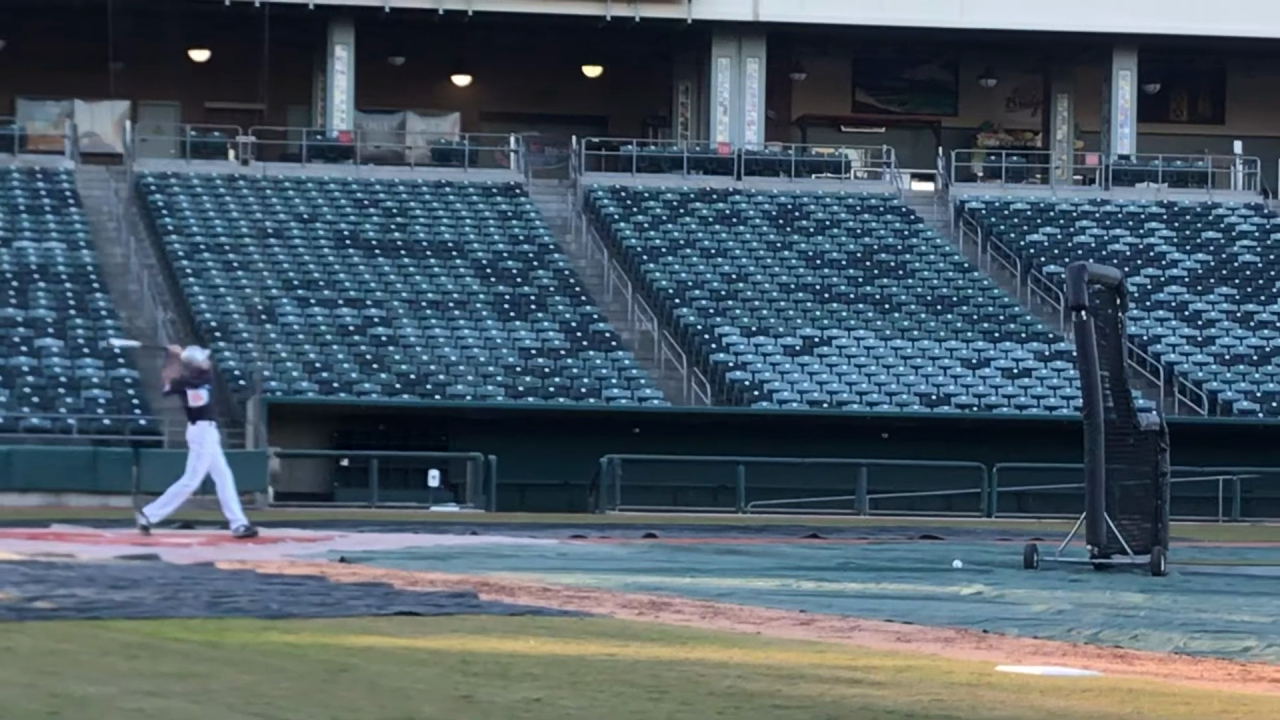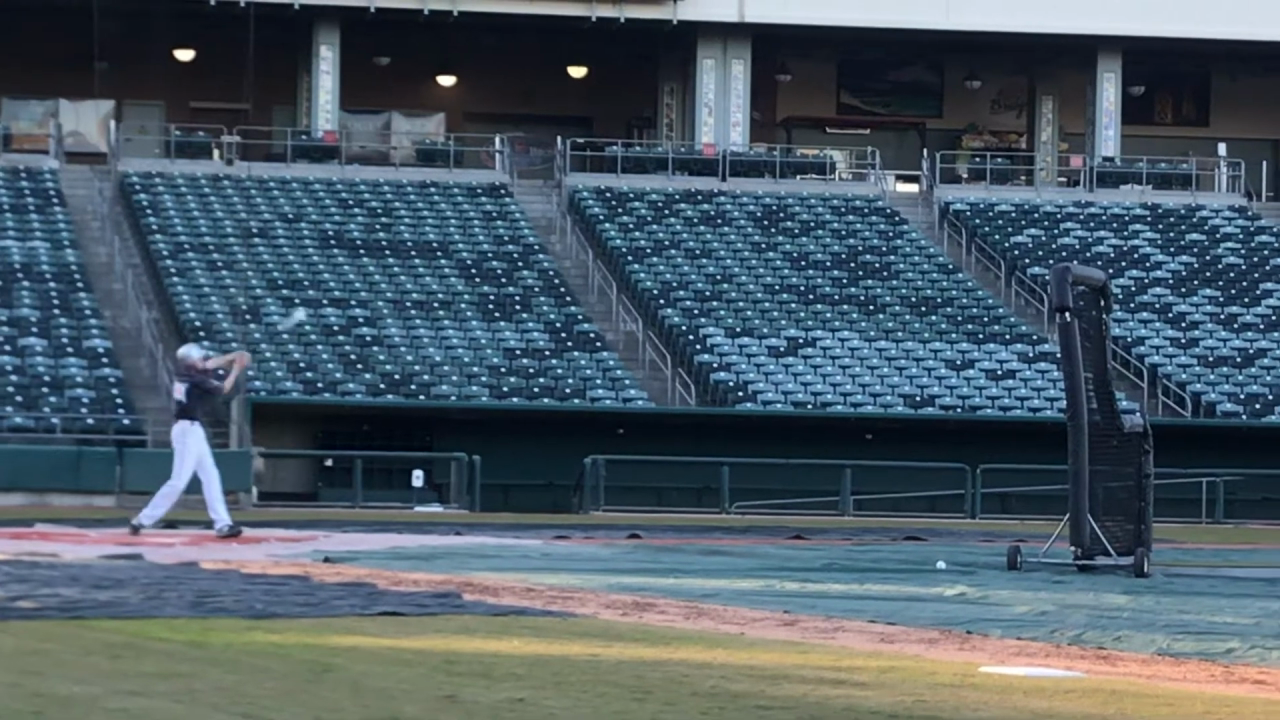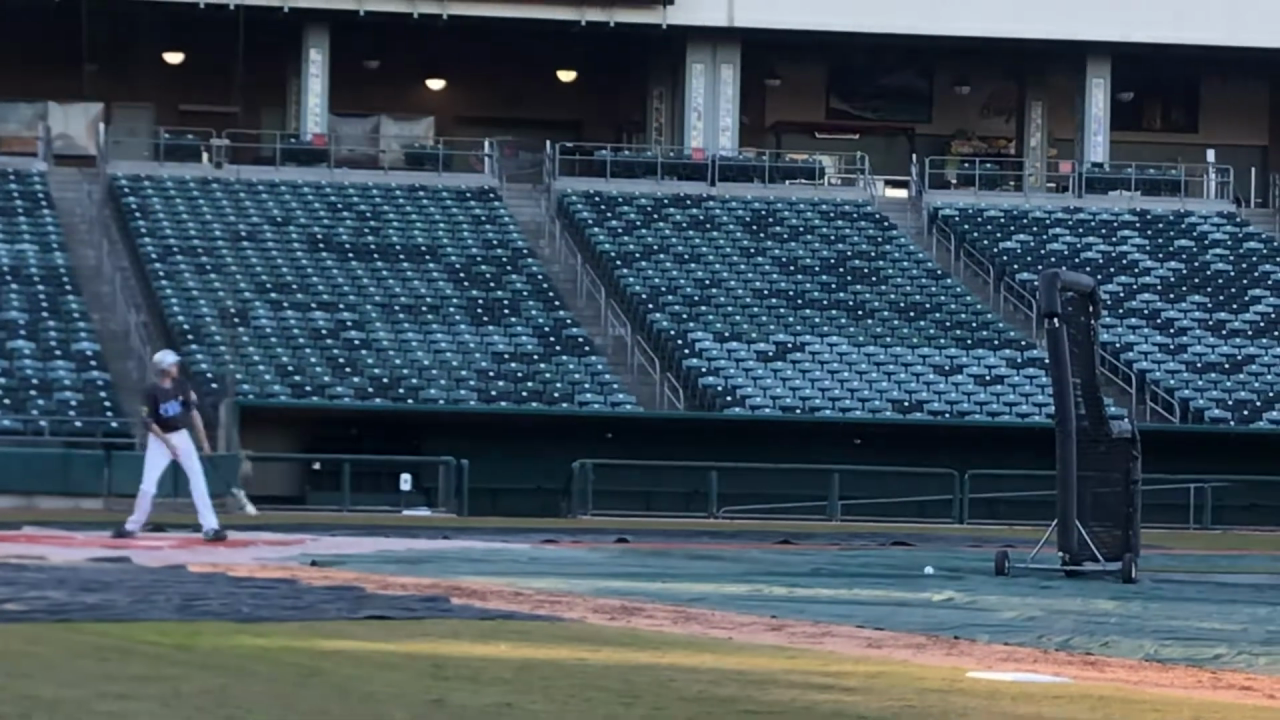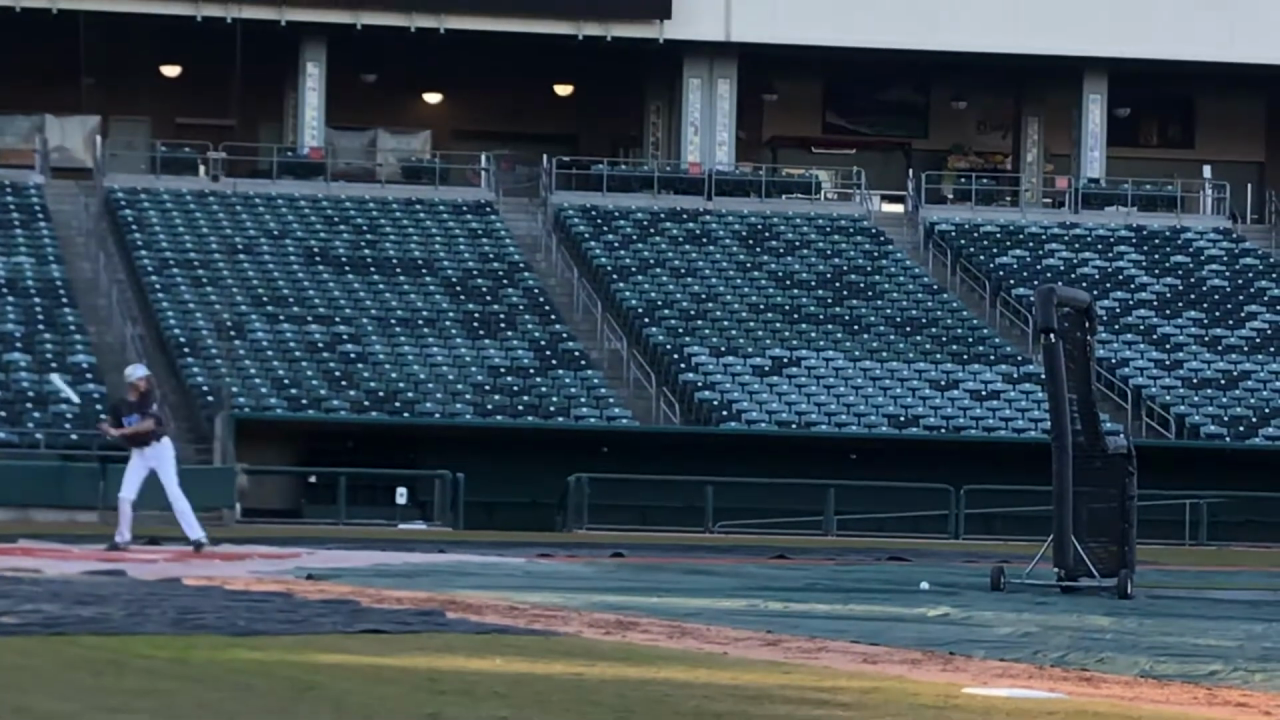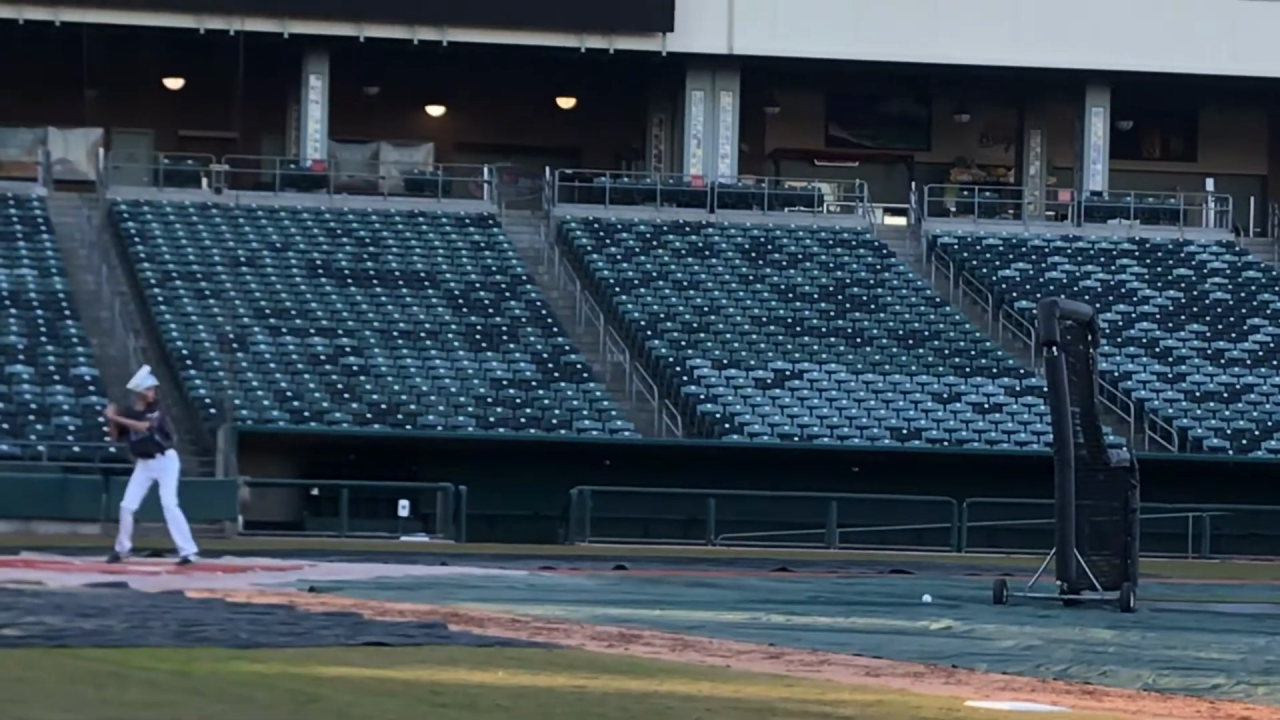
dt=0.4s
person 1, frame 1
left shoulder: (182, 382)
right shoulder: (205, 377)
left elbow: (167, 385)
left wrist: (174, 358)
right wrist: (181, 353)
left hip: (201, 431)
right hip: (204, 431)
left knee: (224, 477)
right knee: (190, 482)
left ankle: (238, 524)
right ankle: (149, 515)
person 1, frame 2
left shoulder: (182, 373)
right shoulder: (197, 380)
left elbow: (210, 364)
right elbow: (224, 389)
left wrist: (233, 356)
right wrist: (237, 367)
left hip: (194, 431)
right hip: (187, 431)
left knee: (211, 476)
right knee: (178, 482)
left ankle: (222, 523)
right ankle: (142, 520)
person 1, frame 3
left shoulder: (181, 385)
right shoulder: (152, 392)
left elbow: (193, 412)
right elbow: (150, 423)
left wrist: (203, 440)
right wrist: (168, 445)
left hip: (181, 435)
right hip: (159, 440)
left knee: (198, 478)
right knee: (147, 486)
left ankle: (210, 527)
right ankle: (132, 526)
person 1, frame 4
left shoulder: (149, 397)
right shoulder: (118, 405)
left elbow: (149, 424)
right elbow: (117, 430)
left wrist: (119, 431)
right wrist: (109, 430)
left hip: (160, 448)
right hip: (138, 452)
left knee: (172, 490)
right knee: (125, 496)
left ankle: (197, 536)
right ankle: (122, 539)
person 1, frame 5
left shoulder: (156, 408)
right shoulder: (128, 412)
left elbow: (143, 426)
right elbow: (116, 437)
left wrist: (114, 417)
right wrist: (112, 420)
left hip: (165, 460)
right hip: (143, 463)
left knee: (169, 504)
right knee: (127, 505)
left ankle: (188, 551)
right ankle: (122, 549)
